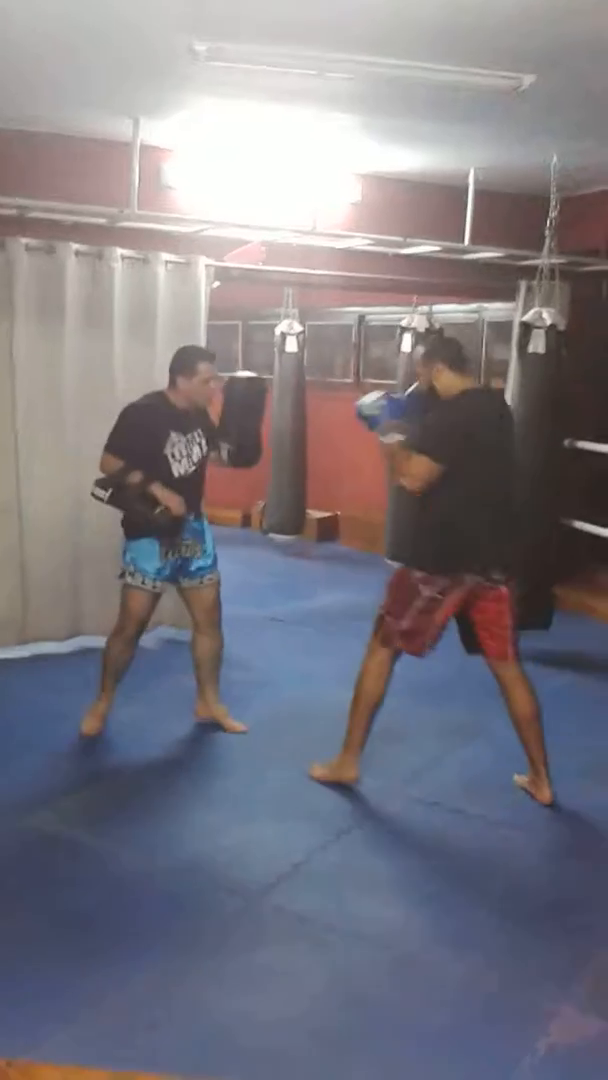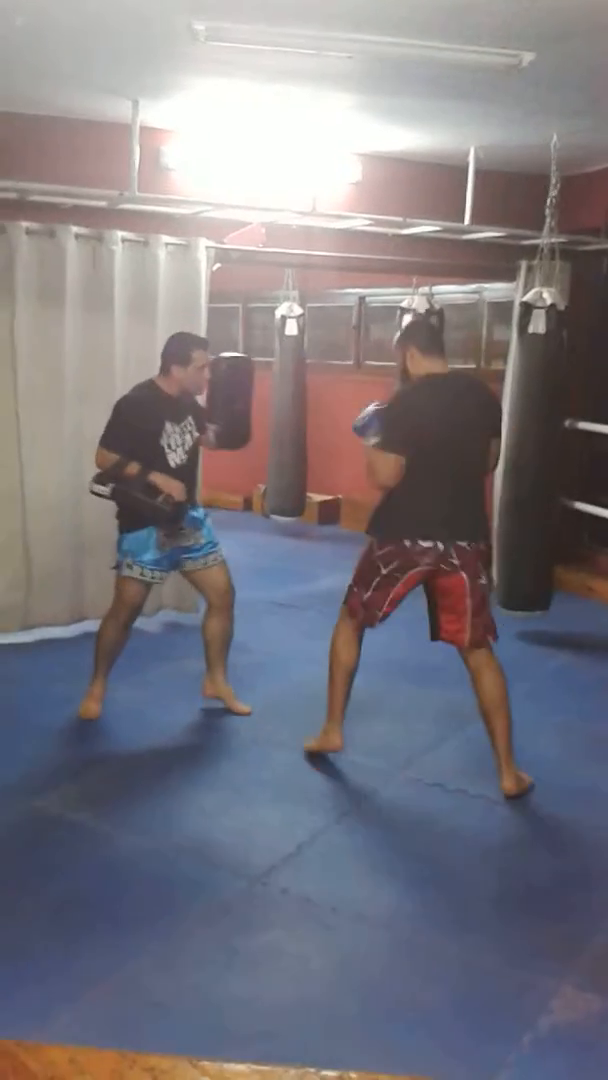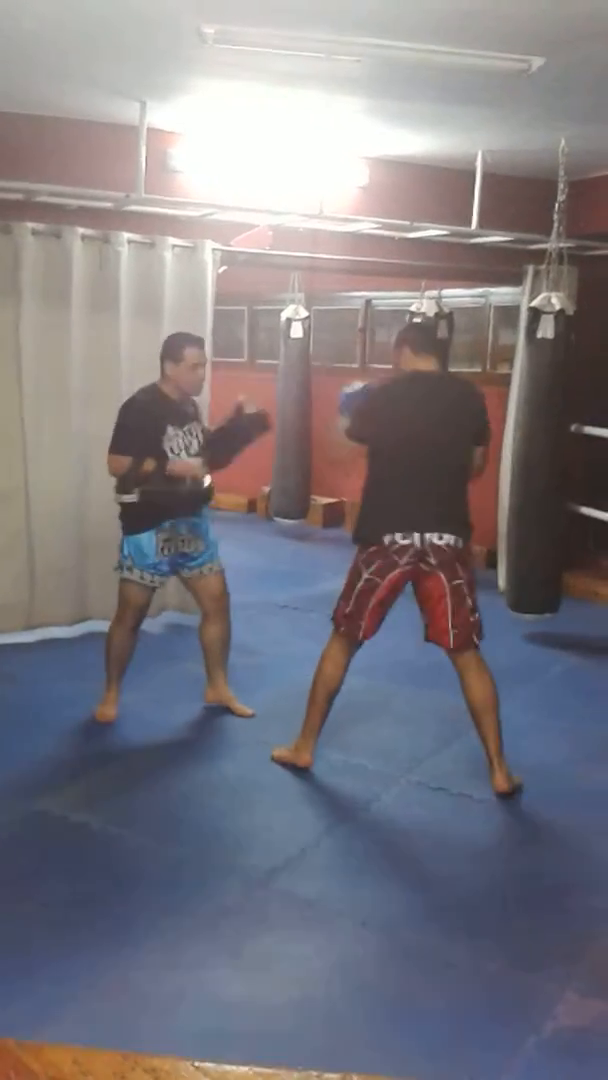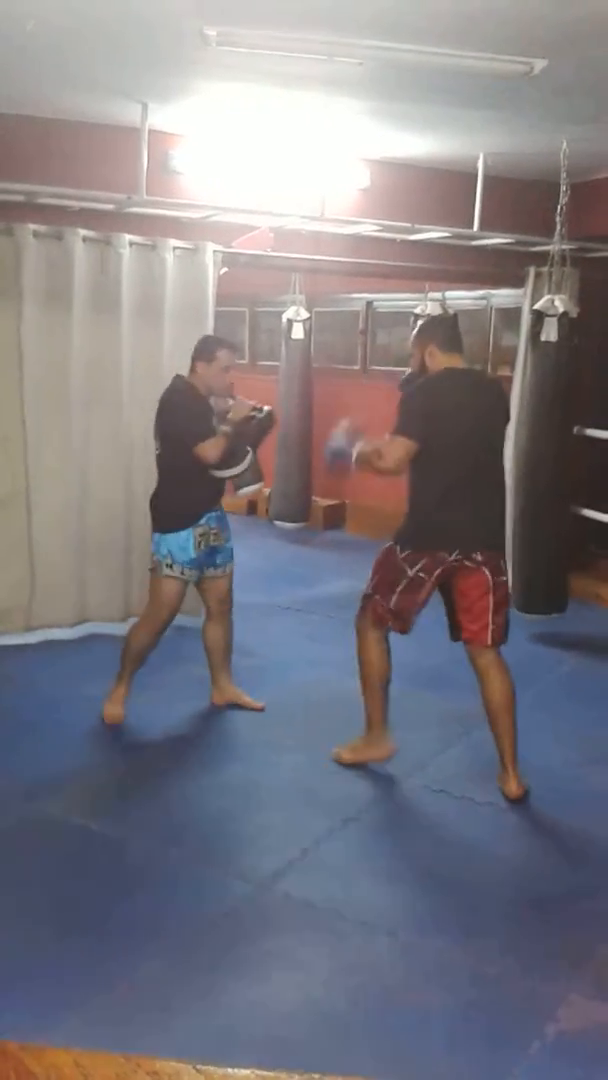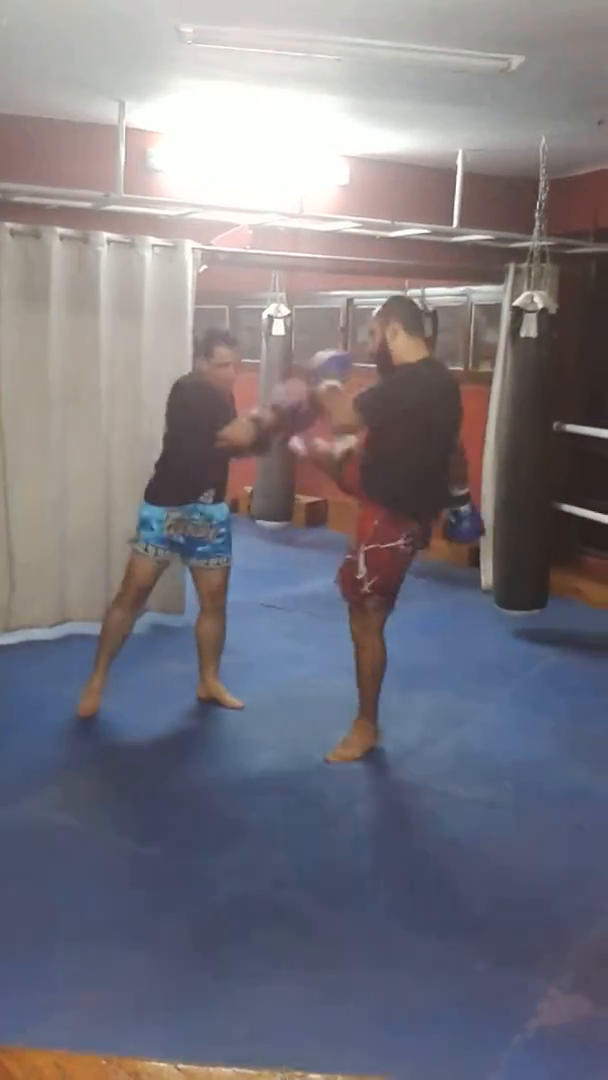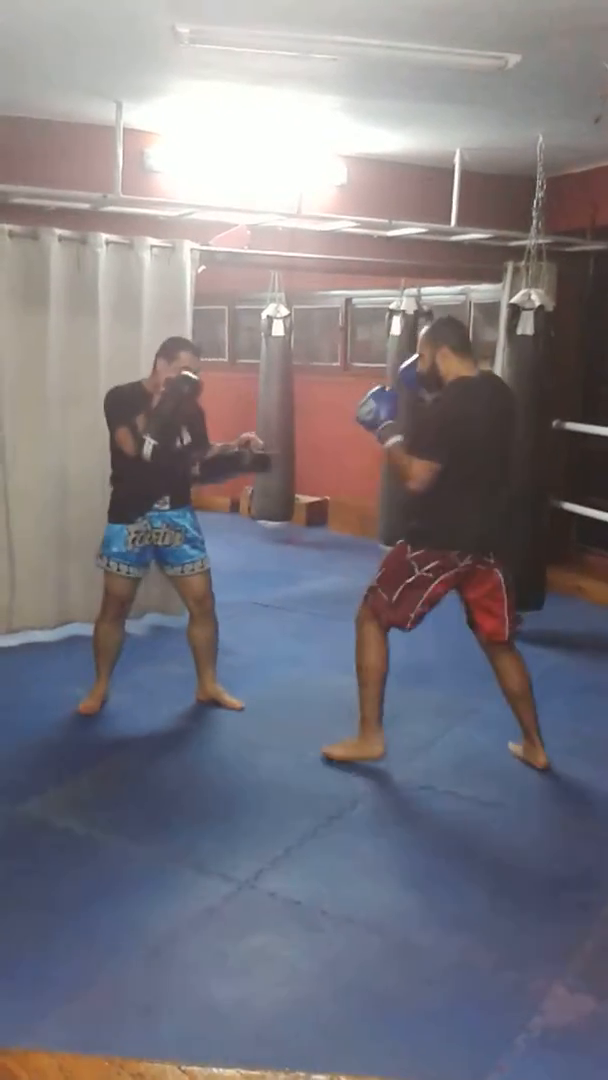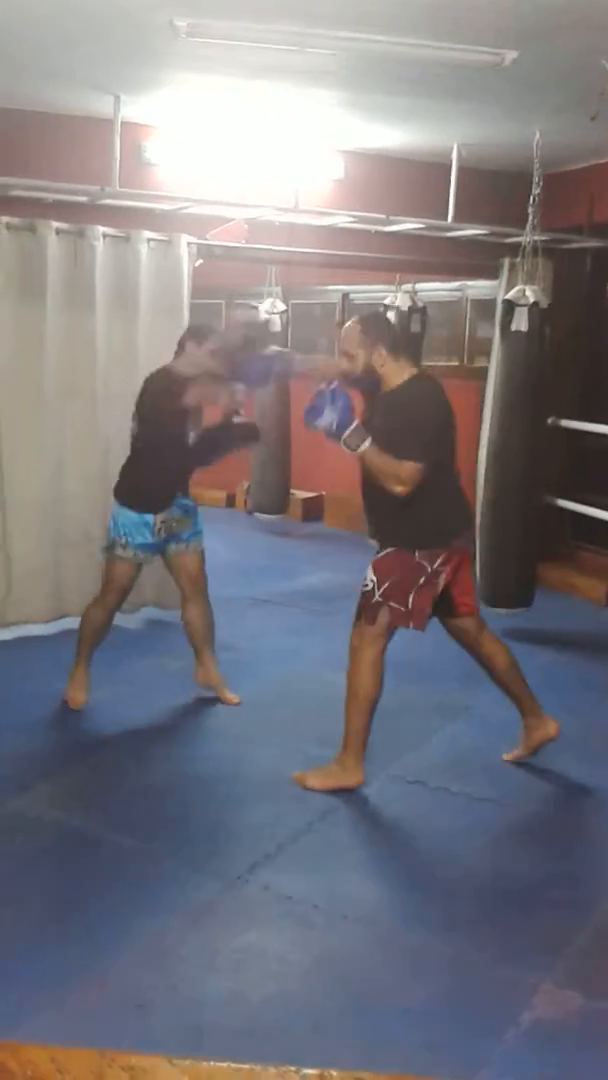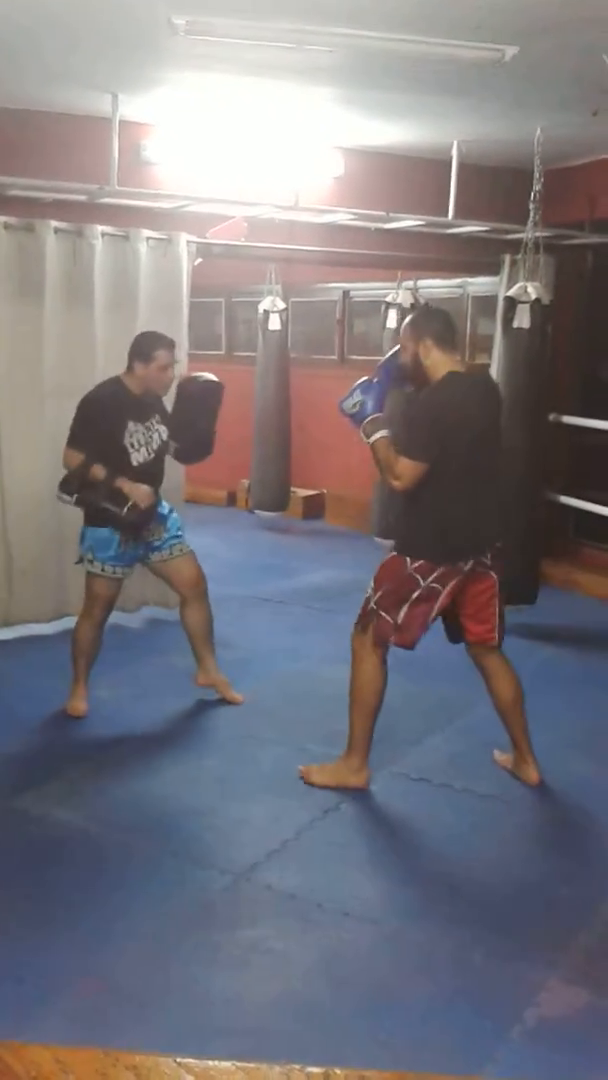
dt=0.5s
person 1, frame 1
left shoulder: (451, 414)
right shoulder: (498, 408)
left elbow: (413, 479)
left wrist: (391, 433)
left hip: (439, 559)
right hip: (492, 559)
left knee: (382, 649)
right knee: (506, 665)
left ankle: (346, 763)
right ankle: (540, 779)
person 1, frame 2
left shoulder: (406, 402)
right shoulder: (483, 396)
left elbow: (385, 478)
left wrist: (374, 438)
left hip: (404, 538)
right hip: (464, 540)
left knee: (350, 621)
right knee: (478, 652)
left ankle: (332, 730)
right ankle: (508, 771)
person 1, frame 3
left shoulder: (383, 396)
right shoulder: (471, 398)
left elbow: (346, 446)
left wrist: (356, 416)
left hip: (389, 538)
right hip: (448, 539)
left knee: (343, 638)
right knee: (466, 654)
left ankle: (304, 745)
right ankle: (499, 769)
person 1, frame 4
left shoulder: (425, 393)
right shoulder: (494, 392)
left elbow: (393, 460)
left wrist: (359, 453)
left hip: (428, 536)
right hip: (483, 538)
left knee: (371, 622)
right knee: (486, 653)
left ankle: (375, 737)
right ankle: (511, 773)
person 1, frame 5
left shoulder: (402, 386)
right shoulder: (442, 381)
left elbow: (337, 418)
right elbow: (448, 447)
left wrist: (330, 387)
right wrist: (456, 495)
left hip: (396, 513)
right hip: (413, 494)
left knee: (366, 620)
right knee: (339, 457)
left ankle: (365, 728)
person 1, frame 6
left shoulder: (446, 407)
right shoulder: (497, 391)
left elbow: (416, 479)
left wrist: (385, 428)
left hip: (438, 541)
right hip: (488, 540)
left knee: (370, 619)
right knee: (500, 643)
left ankle: (369, 736)
right ankle: (533, 746)
person 1, frame 7
left shoulder: (418, 402)
right shoulder: (387, 389)
left elbow: (401, 481)
left wrist: (351, 434)
left hip: (422, 540)
right hip: (441, 532)
left knee: (367, 639)
right knee: (470, 627)
left ankle: (348, 765)
right ankle: (537, 720)
person 1, frame 8
left shoulder: (433, 402)
right shoulder: (483, 388)
left elbow: (401, 476)
left wrist: (371, 422)
right wrist: (402, 401)
left hip: (431, 549)
right hip: (479, 545)
left knee: (367, 642)
right knee: (487, 651)
left ankle: (353, 765)
right ankle: (524, 760)
person 2, frame 1
left shoulder: (199, 414)
right shoulder: (142, 413)
right elbow: (109, 464)
right wrist: (157, 489)
left hip: (193, 530)
right hip: (151, 534)
left knee: (209, 617)
right knee: (132, 624)
left ankle: (209, 703)
right ankle: (102, 704)
person 2, frame 2
left shoulder: (186, 400)
right shoulder: (136, 405)
left elbow: (210, 437)
right elbow: (105, 459)
right wrist: (157, 478)
left hip: (189, 517)
right hip: (146, 523)
left knee: (222, 595)
right knee: (125, 609)
left ankle: (217, 682)
right ankle: (97, 687)
person 2, frame 3
left shoulder: (188, 406)
right shoulder: (140, 408)
left elbow: (203, 448)
right elbow: (117, 464)
left wrist: (236, 426)
right wrist: (173, 467)
left hip: (190, 522)
right hip: (148, 528)
left knee: (216, 604)
right knee: (130, 615)
left ankle: (218, 687)
right ankle: (111, 693)
person 2, frame 4
left shoulder: (197, 400)
right shoulder: (180, 400)
right elbow: (209, 453)
left wrist: (233, 425)
right wrist: (232, 422)
left hip: (209, 516)
right hip: (180, 522)
left knee: (221, 605)
right knee: (162, 612)
left ankle: (223, 687)
right ankle: (119, 690)
person 2, frame 5
left shoulder: (221, 394)
right shoulder: (188, 392)
left elbow: (232, 444)
right elbow: (238, 437)
left wrist: (261, 425)
right wrist: (268, 416)
left hip: (211, 508)
right hip: (168, 507)
left knee: (214, 598)
right knee: (133, 593)
left ankle: (209, 682)
right ankle: (96, 681)
person 2, frame 6
left shoulder: (188, 406)
right shoulder: (121, 398)
left elbow: (202, 455)
right elbow: (130, 445)
left wrist: (235, 446)
right wrist: (158, 403)
left hip: (177, 517)
right hip: (129, 520)
left knee: (202, 602)
right knee: (114, 607)
left ankle: (208, 685)
right ankle: (100, 687)
person 2, frame 7
left shoulder: (190, 389)
right shoulder: (162, 383)
right elbow: (197, 396)
left wrist: (229, 427)
left hip: (178, 502)
right hip: (139, 506)
left knee: (196, 587)
right knee: (114, 592)
left ankle: (208, 672)
right ankle: (79, 673)
person 2, frame 8
left shoulder: (153, 400)
right shoulder: (101, 402)
left elbow: (167, 446)
right elbow: (73, 459)
right wrist: (123, 486)
left hip: (155, 513)
right hip: (111, 520)
left knee: (195, 587)
right knee: (97, 607)
left ankle: (209, 672)
right ankle: (79, 688)
